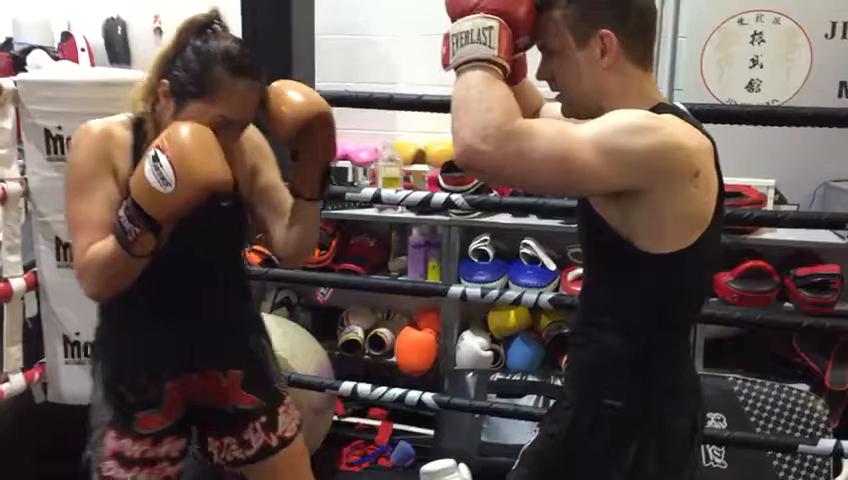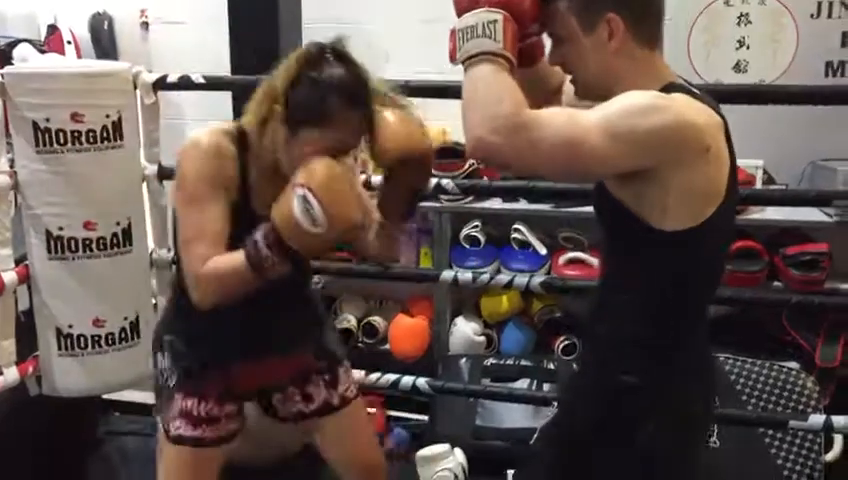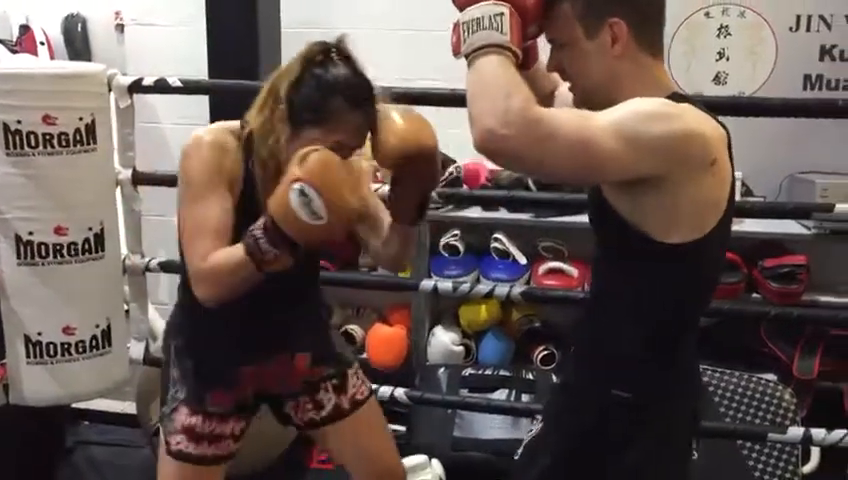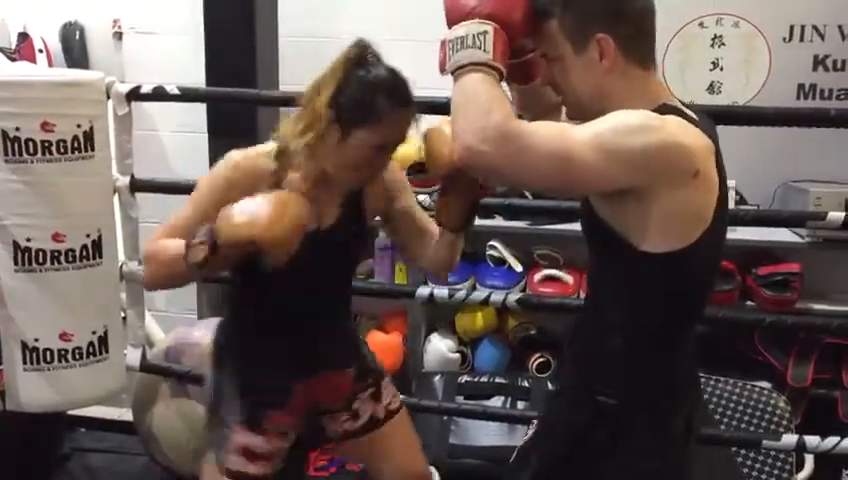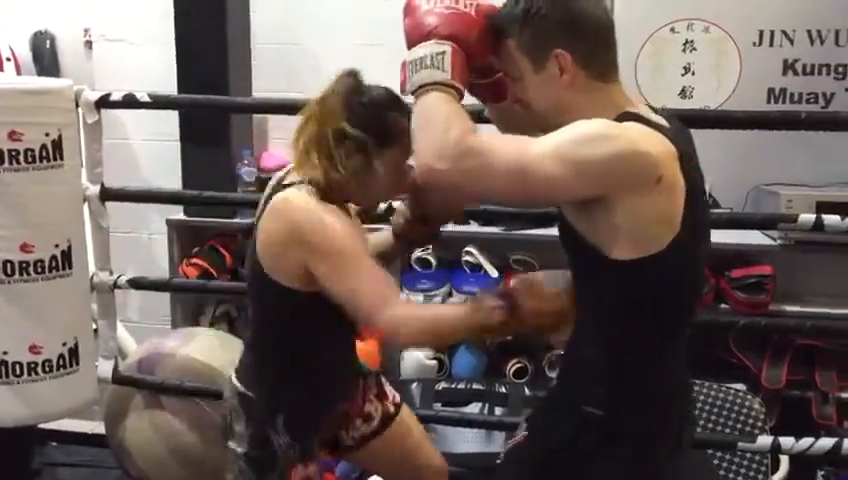
dt=1s
person 1, frame 1
left shoulder: (657, 143)
right shoulder: (642, 130)
left elbow: (482, 146)
right elbow: (528, 123)
left wrist: (478, 46)
right wrist: (505, 56)
left hip: (627, 417)
right hip: (636, 397)
person 1, frame 2
left shoulder: (668, 122)
right shoulder: (664, 107)
left elbow: (495, 137)
right elbow: (547, 98)
left hip: (643, 394)
right hip: (644, 376)
person 1, frame 3
left shoulder: (676, 133)
right shoulder: (651, 121)
left elbow: (503, 131)
right elbow: (540, 104)
right wrist: (516, 43)
left hip: (630, 409)
right hip: (614, 389)
person 1, frame 4
left shoulder: (660, 144)
right shoulder: (671, 127)
left elbow: (481, 146)
right elbow: (545, 131)
left wrist: (475, 41)
right wrist: (516, 53)
left hip: (624, 417)
right hip: (636, 396)
person 1, frame 5
left shoulder: (622, 152)
right shoulder: (647, 131)
left elbow: (441, 165)
right elbow: (534, 149)
left wrist: (436, 57)
right wrist: (486, 76)
left hip: (611, 426)
right hip: (637, 401)
person 2, frame 1
left shoulder: (244, 147)
right shoulder: (101, 143)
left elbow: (294, 250)
right elbow: (94, 279)
left wrist: (310, 168)
right wrist: (148, 214)
left hip: (234, 357)
right hip: (139, 370)
person 2, frame 2
left shoulder: (325, 165)
right shoulder: (208, 153)
left elbow: (380, 248)
right elbow: (204, 284)
left wrist: (400, 190)
right wrist: (280, 241)
left hip: (295, 338)
right hip: (204, 352)
person 2, frame 3
left shoulder: (336, 164)
right shoulder: (212, 150)
left elbow: (391, 257)
right elbow: (208, 282)
left wrist: (409, 194)
right wrist: (281, 234)
left hip: (303, 342)
right hip: (211, 354)
person 2, frame 4
left shoulder: (378, 181)
right shoulder: (247, 171)
left elbow: (437, 260)
right elbow: (154, 267)
left wrist: (458, 201)
right wrist: (215, 247)
left hip: (339, 358)
right hip: (254, 369)
person 2, frame 5
left shoulder: (326, 191)
right shoulder: (305, 216)
left elbow: (356, 259)
right elbow: (398, 325)
left wrist: (410, 227)
right wrist: (502, 309)
left hip: (339, 384)
right hip: (278, 408)
